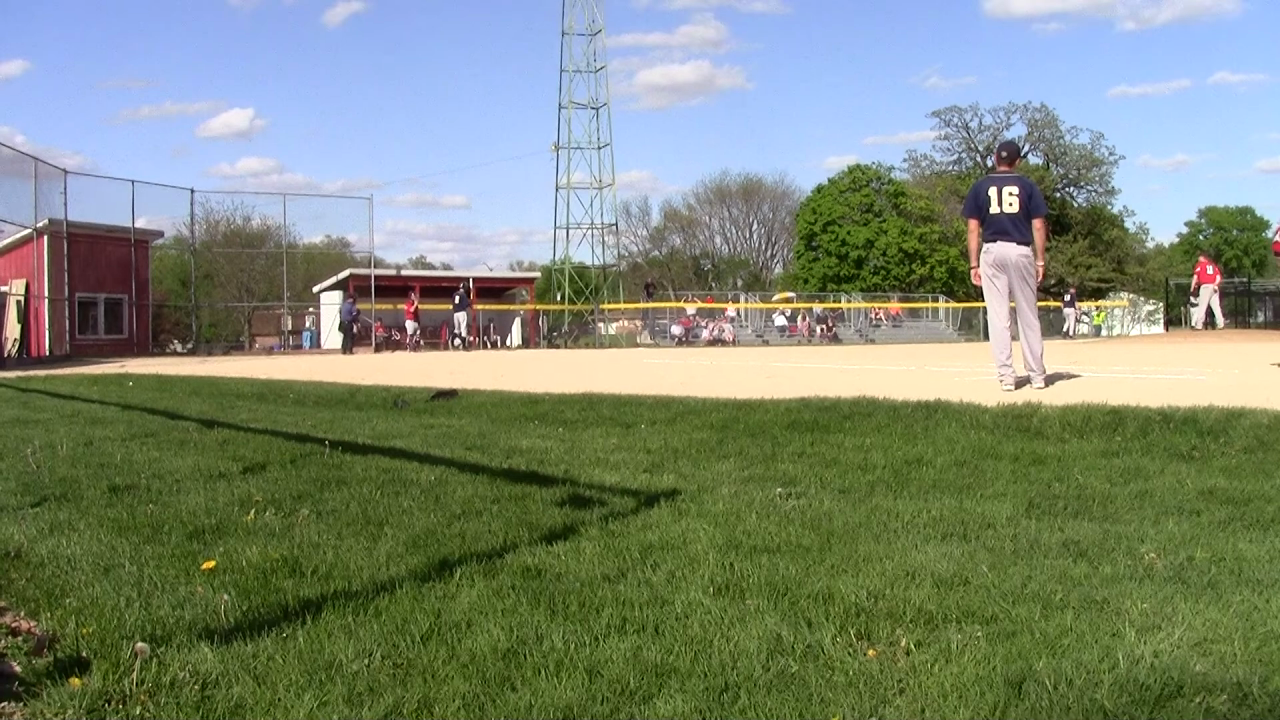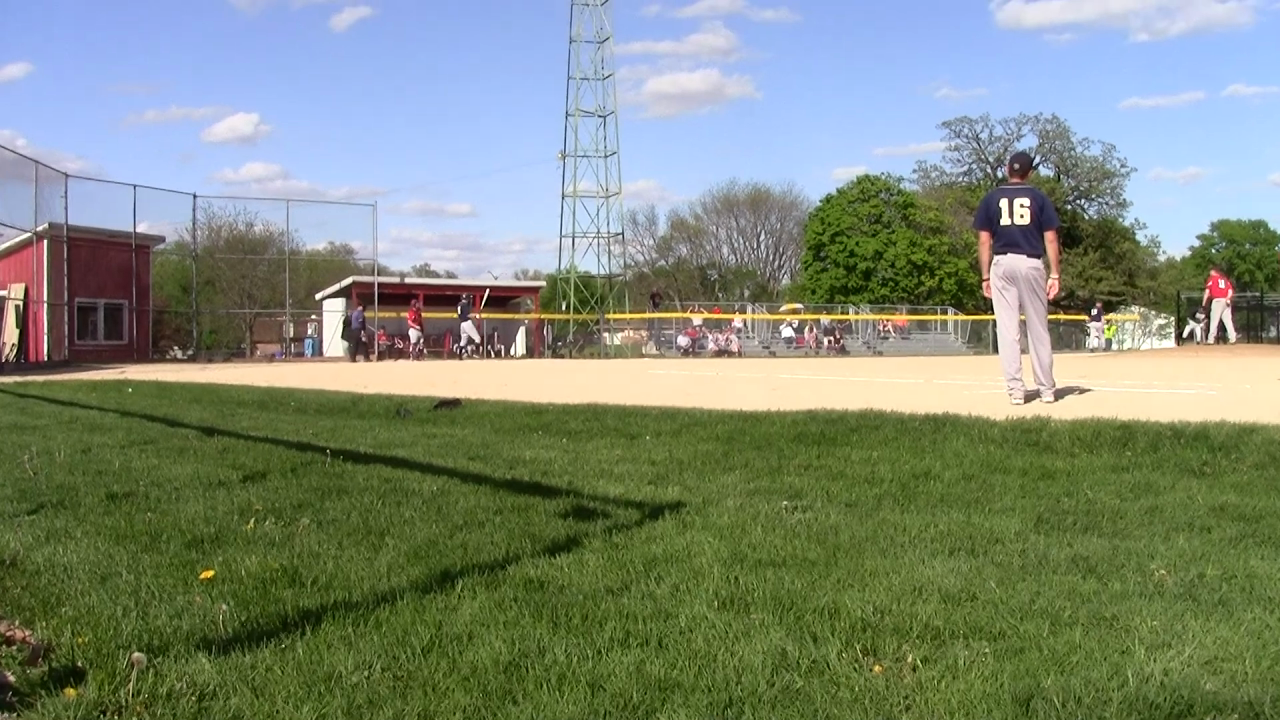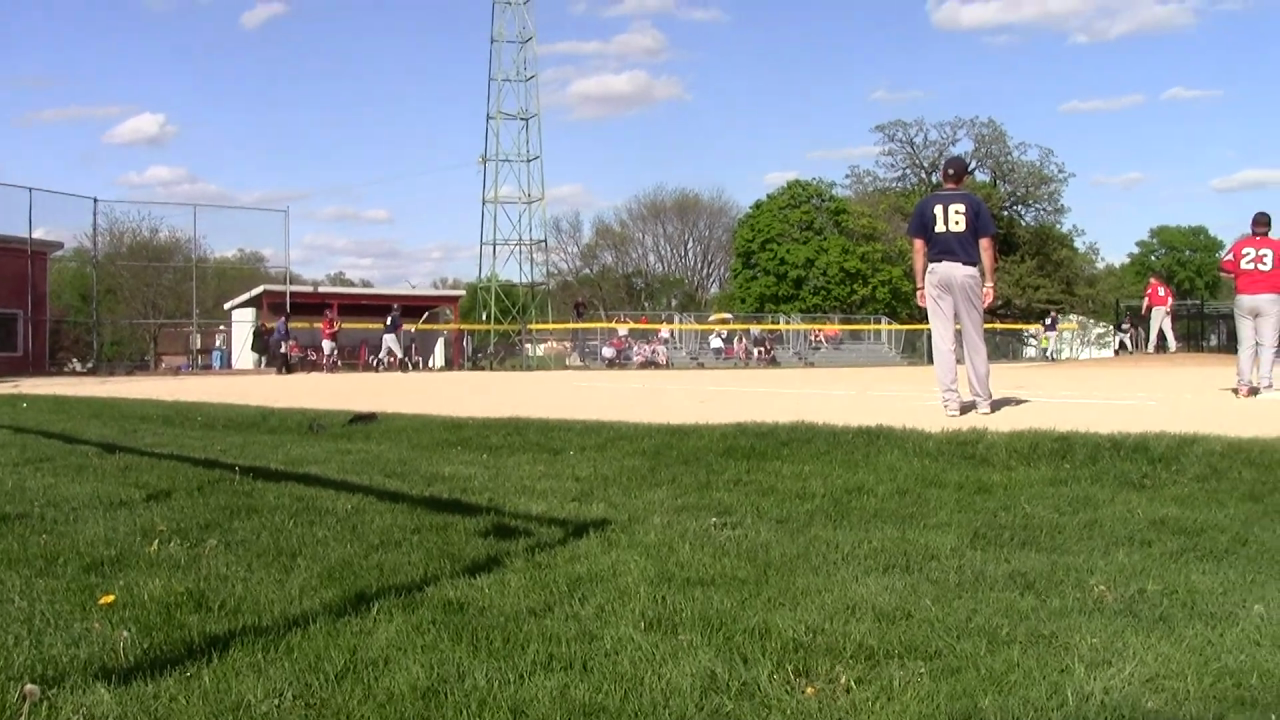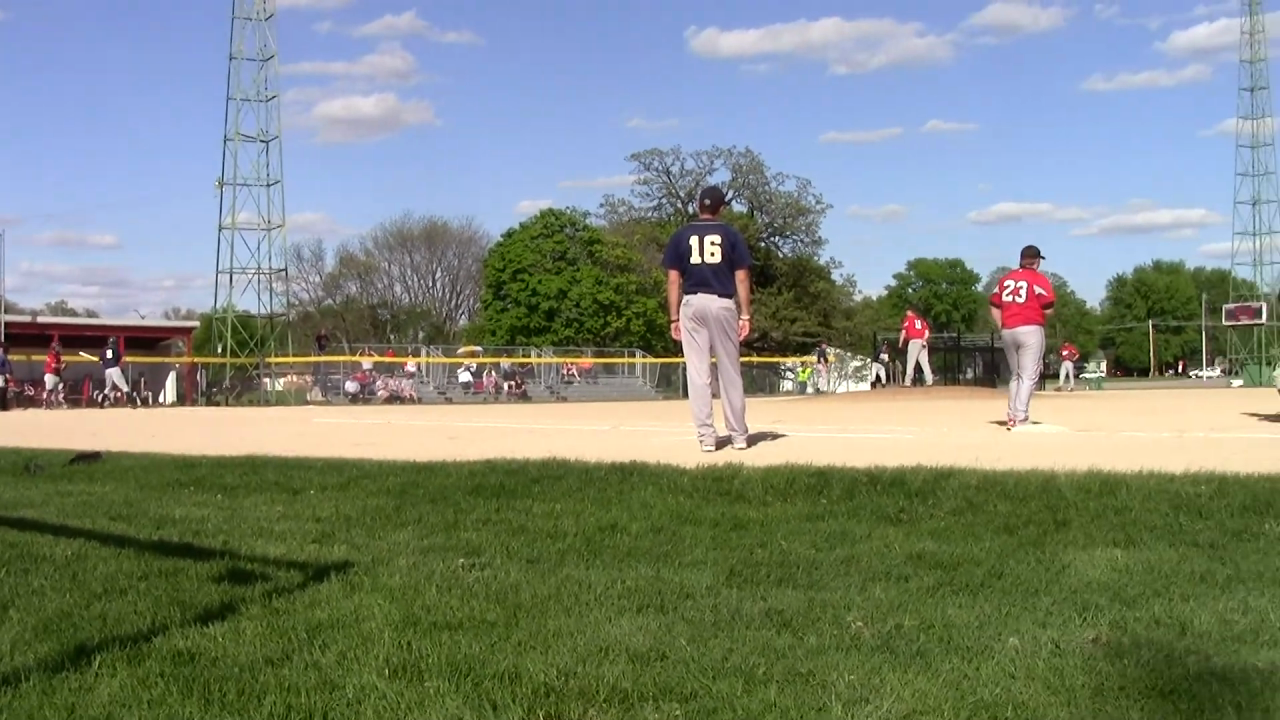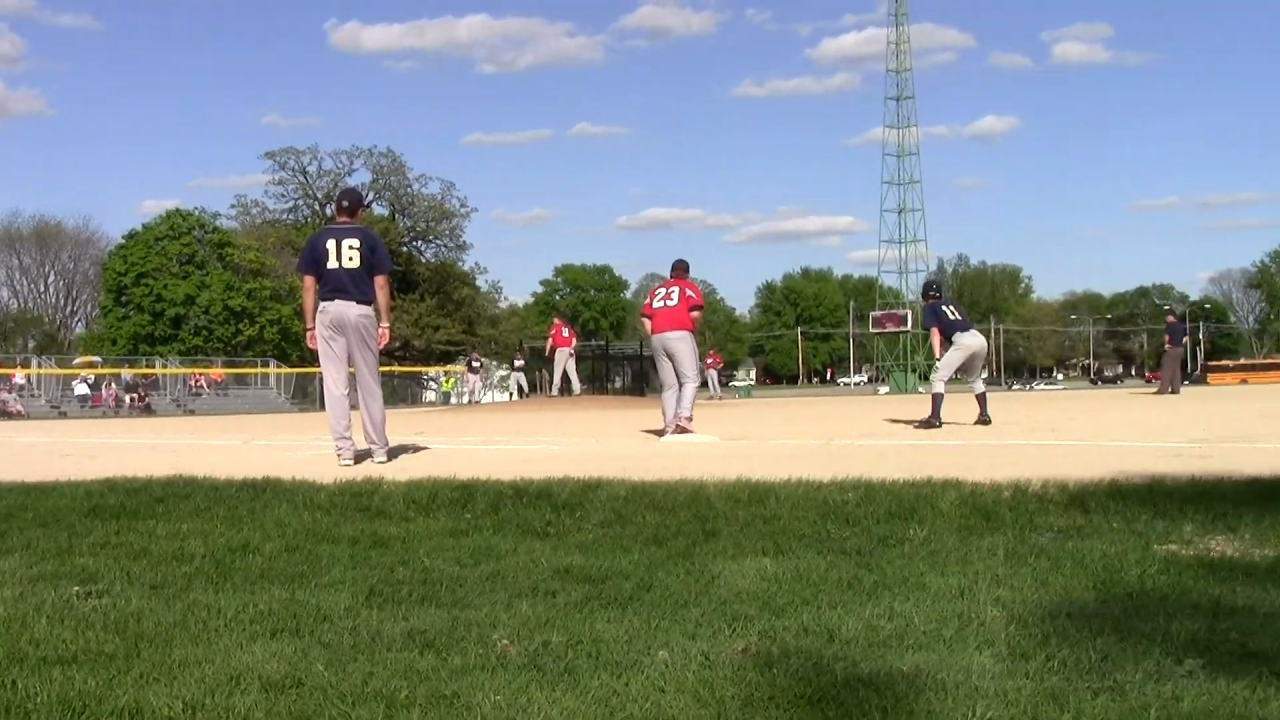
dt=0.7s
person 1, frame 1
left shoulder: (980, 187)
right shoulder: (1027, 186)
left elbow: (973, 229)
right elbow: (1038, 226)
left wrist: (974, 264)
right wrist: (1040, 261)
left hip: (992, 252)
right hip: (1021, 252)
left knee: (998, 316)
right knee: (1028, 315)
left ankle: (1006, 375)
right ankle: (1037, 374)
person 1, frame 2
left shoulder: (991, 198)
right shoulder: (1039, 198)
left elbow: (984, 240)
right elbow: (1050, 238)
left wrist: (985, 276)
right wrist: (1054, 274)
left hip: (1002, 264)
right hip: (1031, 264)
left knee: (1007, 329)
right knee: (1038, 328)
left ankle: (1015, 389)
right ankle: (1046, 388)
person 1, frame 3
left shoulder: (925, 205)
right shoulder: (975, 203)
left elbow: (918, 248)
right elbow: (986, 245)
left wrist: (919, 285)
right wrist: (989, 282)
left hip: (936, 272)
right hip: (967, 273)
left knee: (942, 339)
right knee: (974, 338)
left ankle: (951, 400)
right ankle: (982, 400)
person 1, frame 4
left shoulder: (681, 235)
right shoulder: (731, 234)
left elbow: (673, 280)
right elbow: (741, 278)
left wrist: (674, 317)
right wrist: (745, 314)
left hip: (692, 305)
right hip: (723, 305)
left knee: (698, 372)
right knee: (730, 372)
left ankle: (706, 435)
right ankle: (738, 434)
person 1, frame 5
left shoulder: (317, 239)
right shoulder: (370, 238)
left elbow: (308, 286)
right elbow: (381, 284)
left wrist: (309, 325)
right wrist: (385, 322)
left hip: (328, 312)
right hip: (361, 312)
left knee: (335, 383)
right knee: (369, 382)
left ankle: (344, 449)
right ankle: (379, 447)
